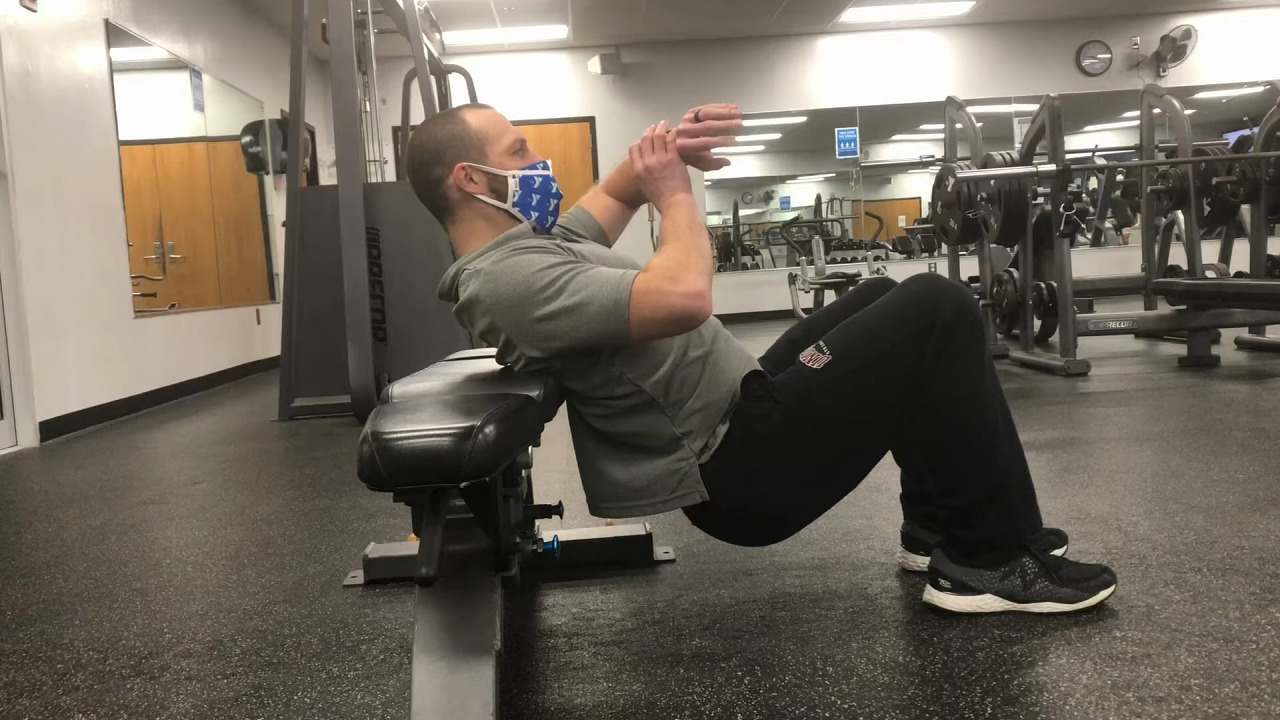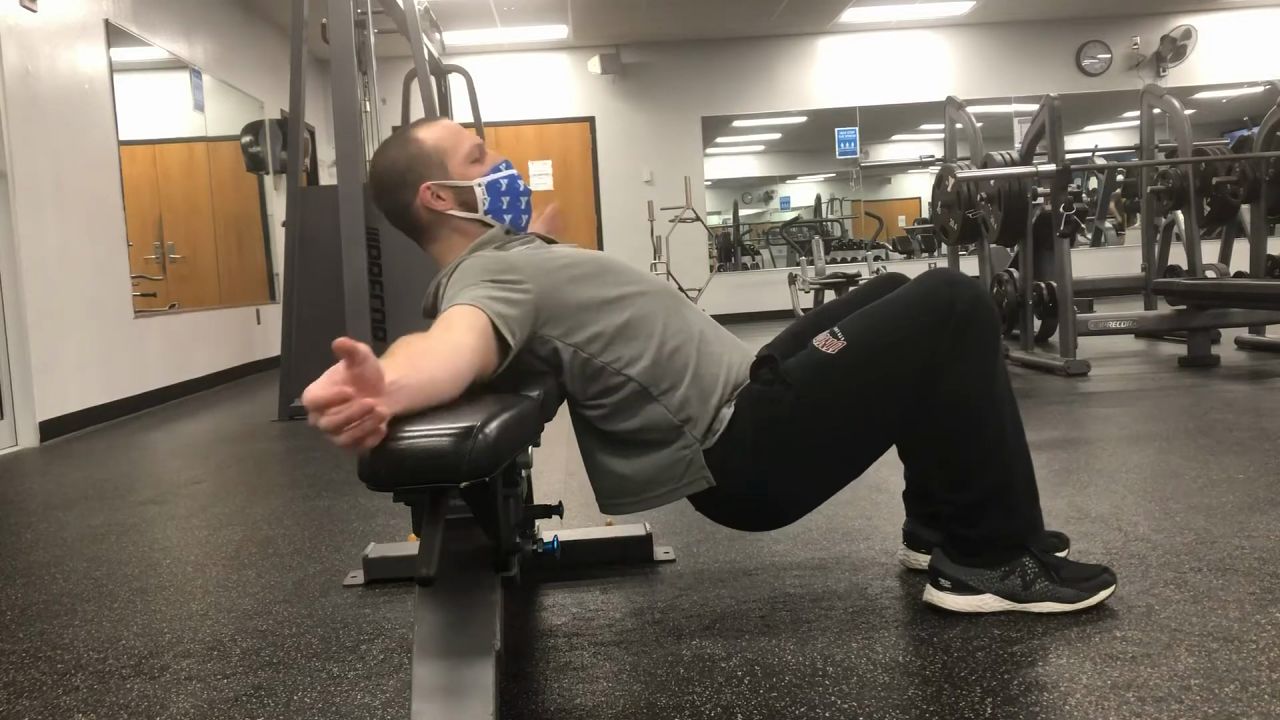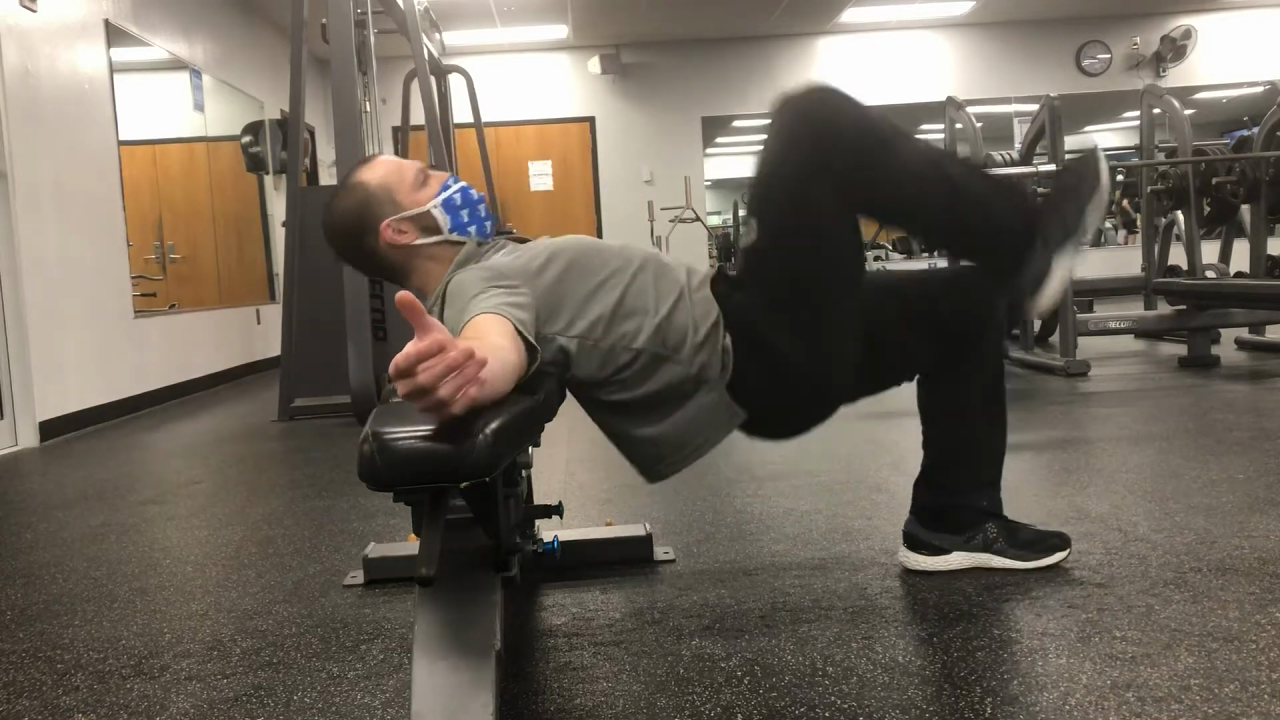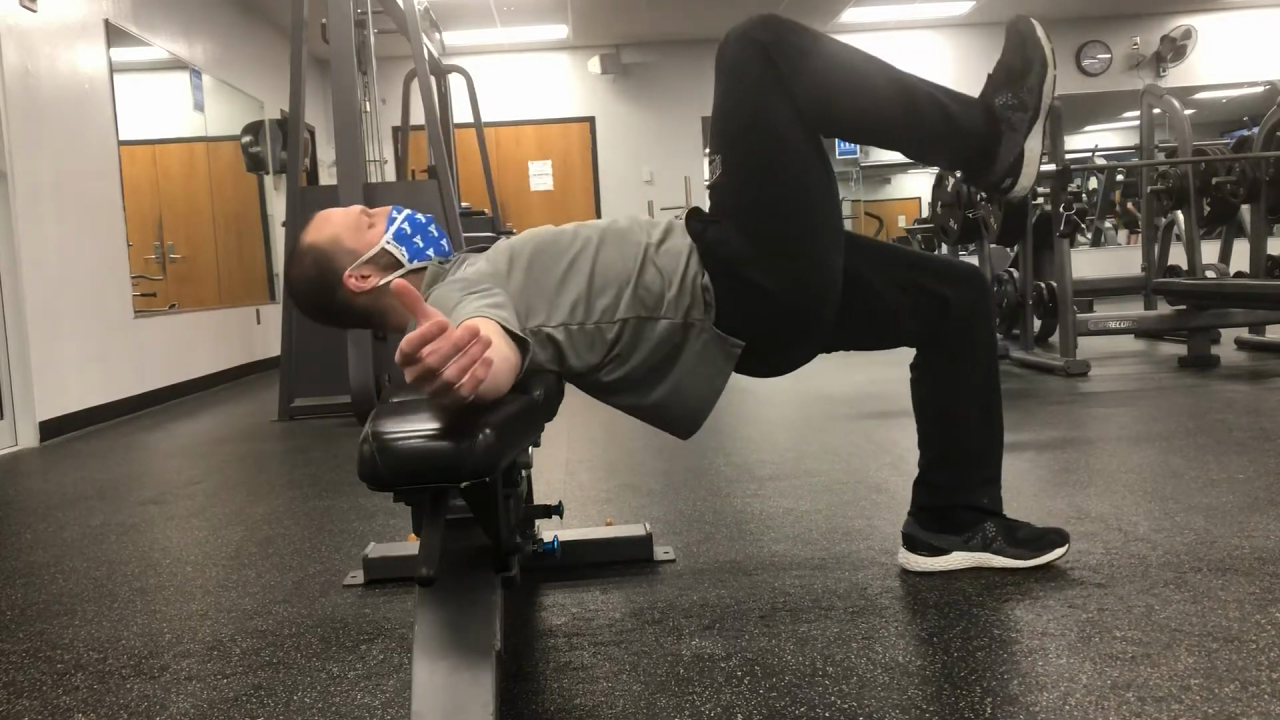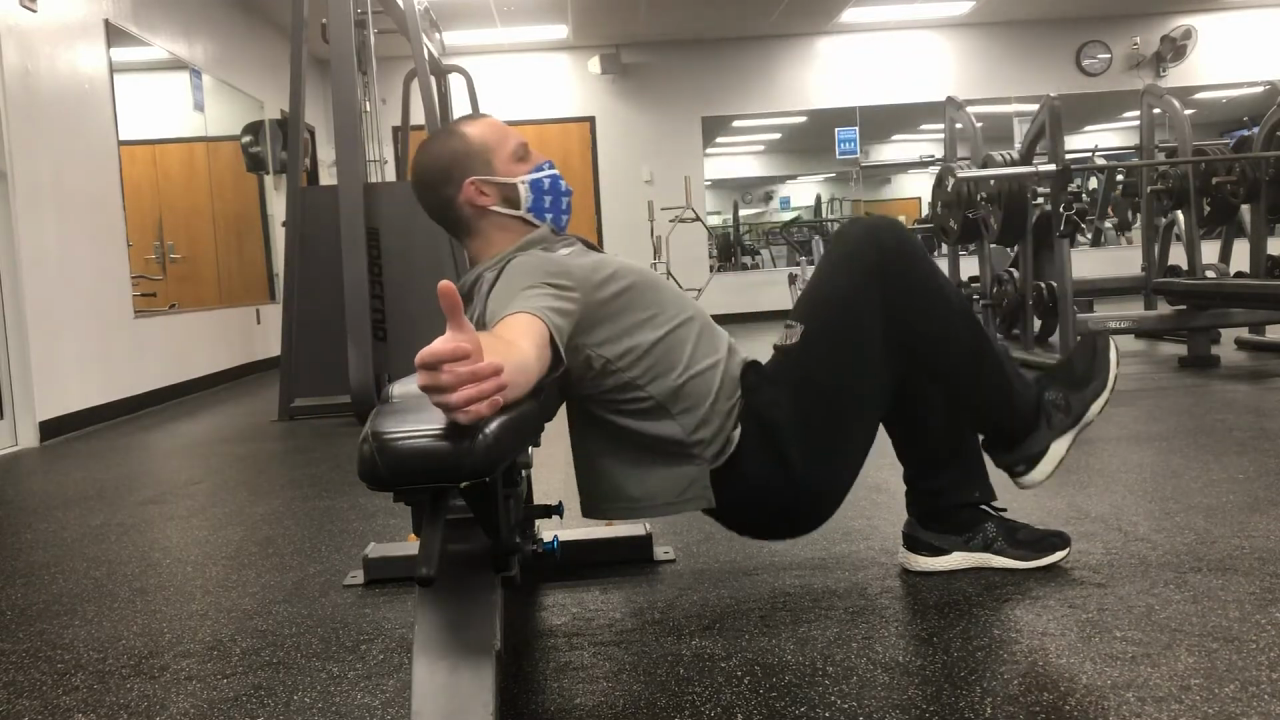
dt=1s
person 1, frame 1
left shoulder: (531, 243)
right shoulder: (511, 280)
left elbow: (619, 190)
right elbow: (684, 297)
left wrist: (673, 144)
right wrist: (676, 193)
left hip: (741, 411)
right hip: (743, 465)
left knee: (888, 299)
right knee: (936, 310)
left ankle: (936, 526)
right ankle: (991, 561)
person 1, frame 2
left shoulder: (501, 253)
right shoulder: (486, 277)
right elbow: (454, 344)
left wrist: (534, 228)
right wrist: (381, 389)
left hip: (740, 399)
right hip: (748, 448)
left knee: (896, 297)
right knee: (950, 306)
left ankle: (939, 525)
right ankle: (989, 561)
person 1, frame 3
left shoulder: (480, 268)
right shoulder: (475, 297)
right elbow: (496, 354)
right wrist: (457, 372)
left hip: (771, 341)
right hip: (765, 354)
left knee: (962, 305)
right knee: (815, 121)
left ankle: (952, 524)
right ankle: (1021, 251)
person 1, frame 4
left shoulder: (460, 278)
right shoulder: (458, 299)
right elbow: (495, 349)
right wrist: (462, 361)
left hip: (757, 286)
right hip: (750, 289)
left knee: (956, 297)
right knee: (759, 47)
left ankle: (952, 522)
right ankle: (989, 142)
person 1, frame 5
left shoulder: (534, 267)
right shoulder: (529, 282)
right elbow: (518, 344)
right wrist: (480, 368)
left hip: (757, 449)
right hip: (771, 462)
left knee: (908, 325)
right knee: (874, 249)
left ankle: (950, 521)
right ankle: (1022, 424)
